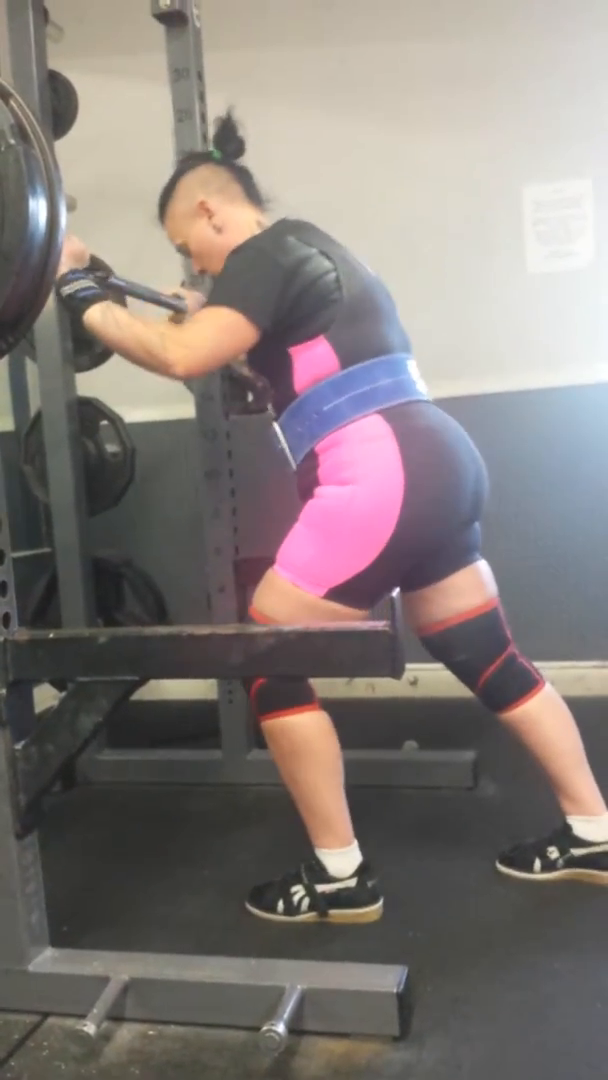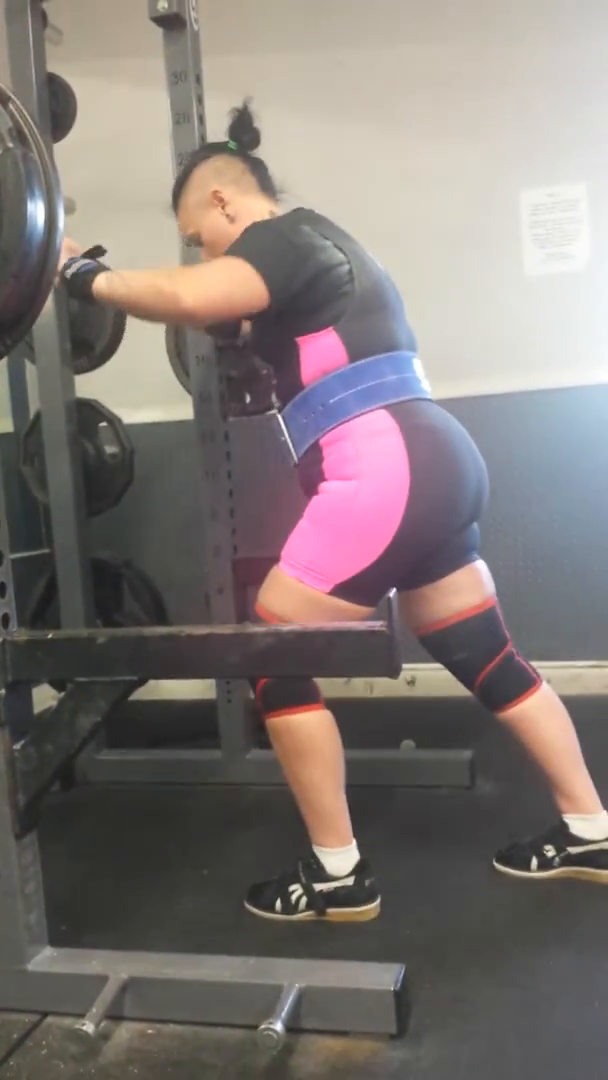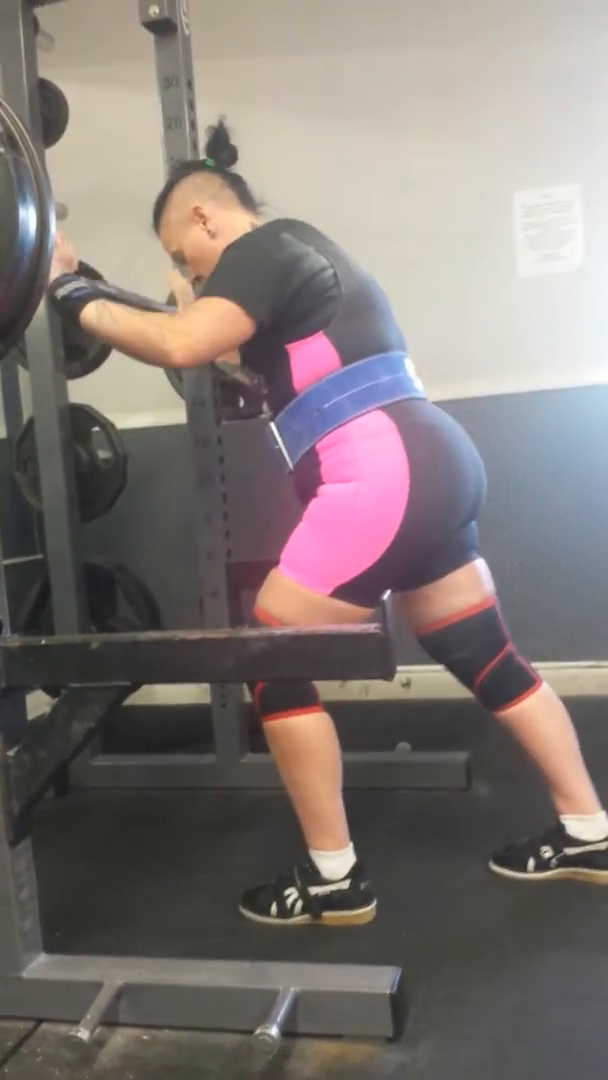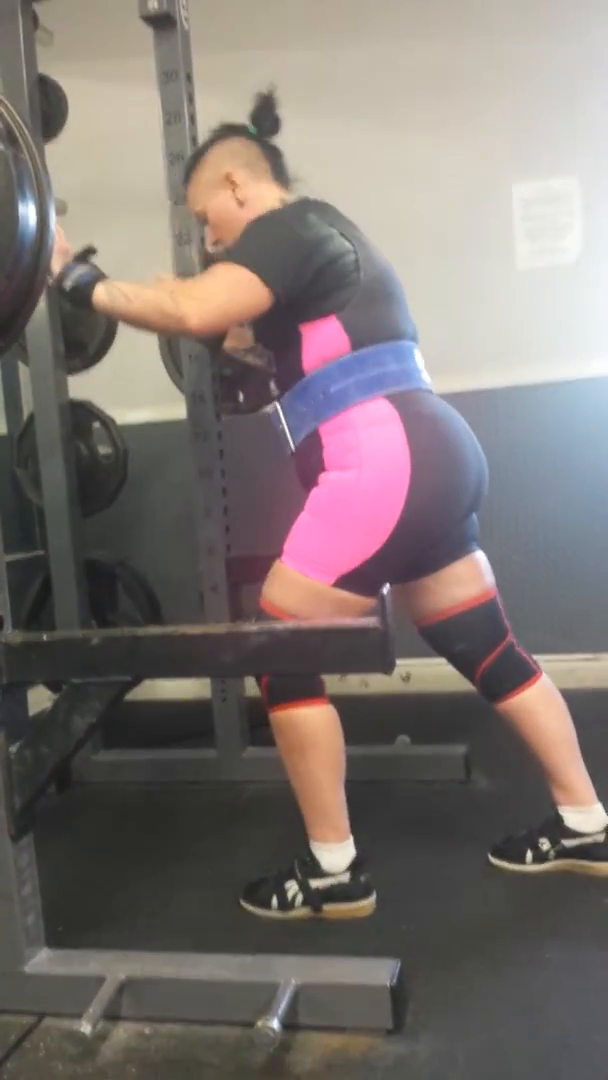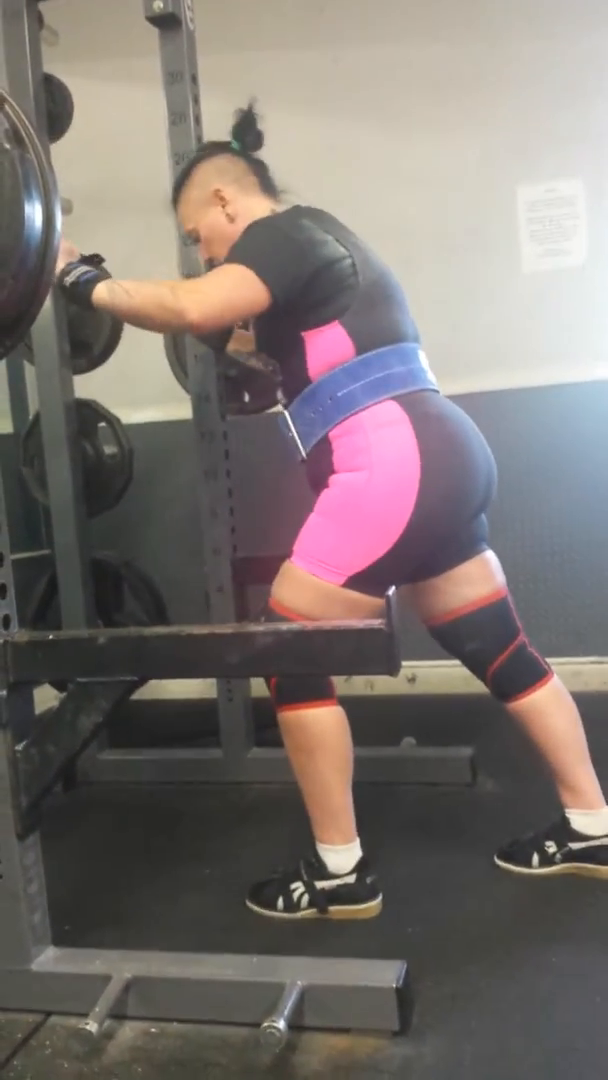
dt=0.3s
person 1, frame 1
left shoulder: (267, 254)
right shoulder: (306, 250)
left elbow: (183, 356)
left wrist: (81, 293)
right wrist: (207, 313)
left hip: (378, 479)
right hip: (436, 465)
left knee: (269, 664)
right knee: (489, 661)
left ankle: (340, 876)
person 1, frame 2
left shoulder: (283, 236)
right shoulder: (318, 245)
left elbow: (190, 295)
left wrist: (82, 275)
right wrist: (232, 329)
left hip: (381, 474)
right hip: (435, 464)
right knee: (485, 658)
left ankle: (338, 874)
person 1, frame 3
left shoulder: (263, 248)
right shoulder: (299, 252)
left elbow: (180, 344)
left wrist: (72, 295)
right wrist: (209, 338)
left hip: (380, 477)
right hip: (431, 464)
left knee: (273, 666)
right knee: (486, 658)
left ankle: (333, 880)
person 1, frame 4
left shoulder: (287, 227)
right shoulder: (320, 234)
left elbow: (196, 312)
left wrist: (80, 282)
right wrist: (217, 318)
left hip: (381, 465)
right hip: (432, 455)
right knee: (485, 649)
left ankle: (333, 871)
person 1, frame 5
left shoulder: (284, 232)
right shoulder: (317, 241)
left elbow: (196, 307)
left wrist: (84, 282)
right wrist: (227, 335)
left hip: (390, 467)
right hip: (443, 457)
right knee: (499, 651)
left ankle: (340, 873)
